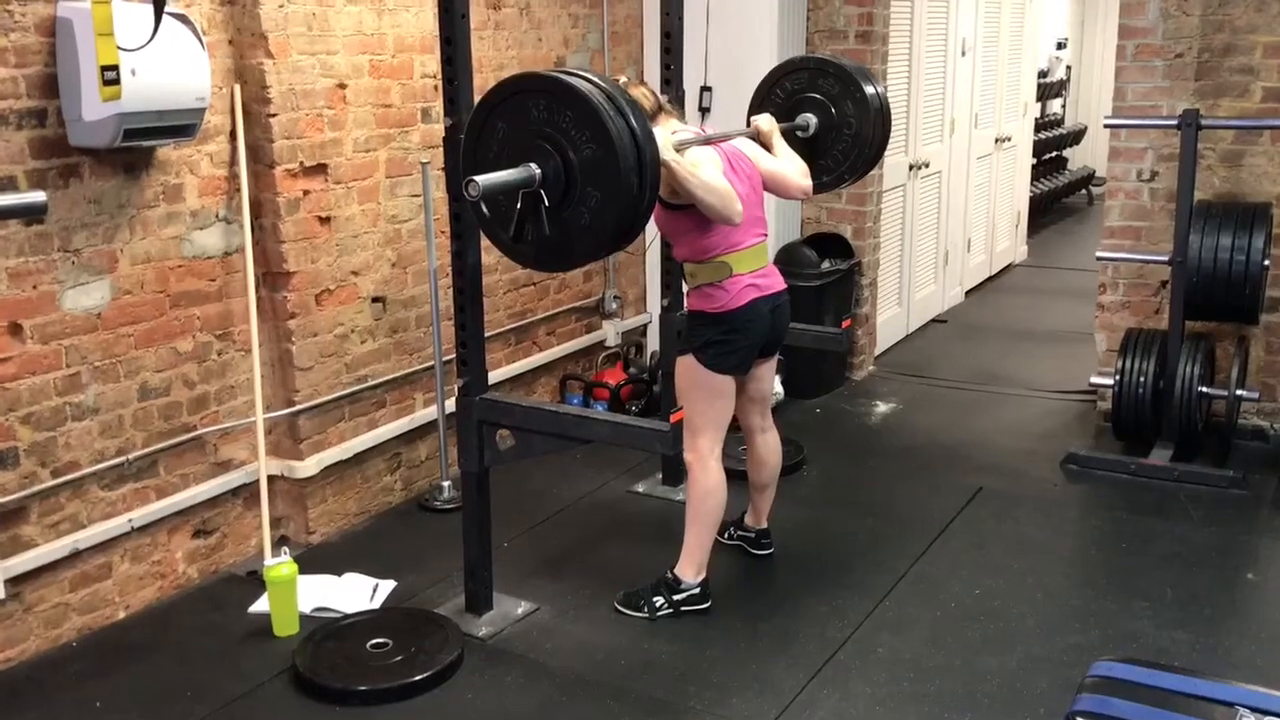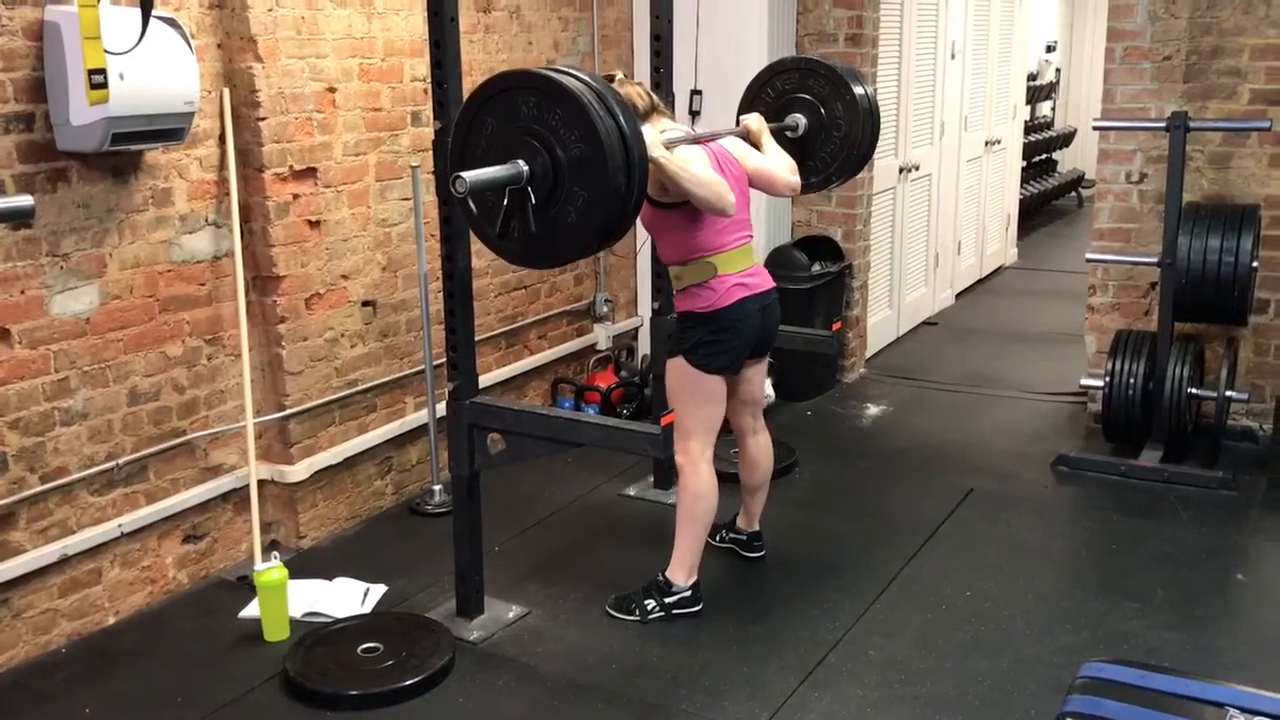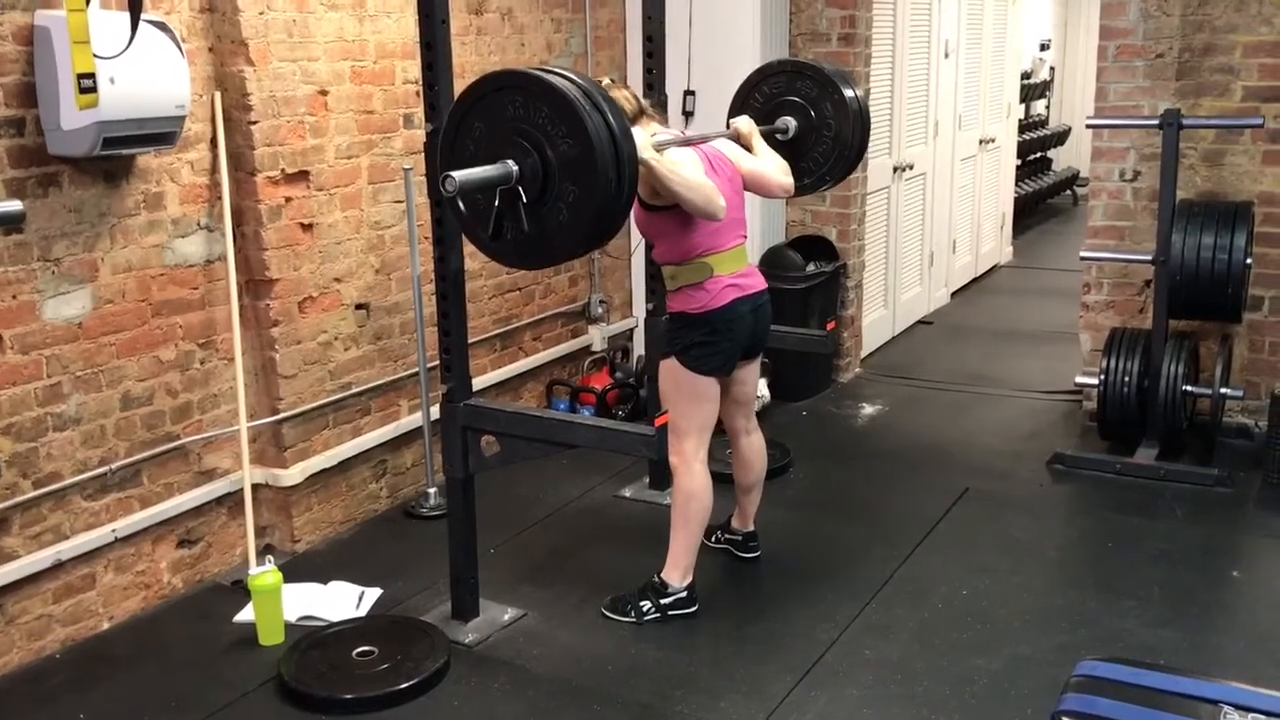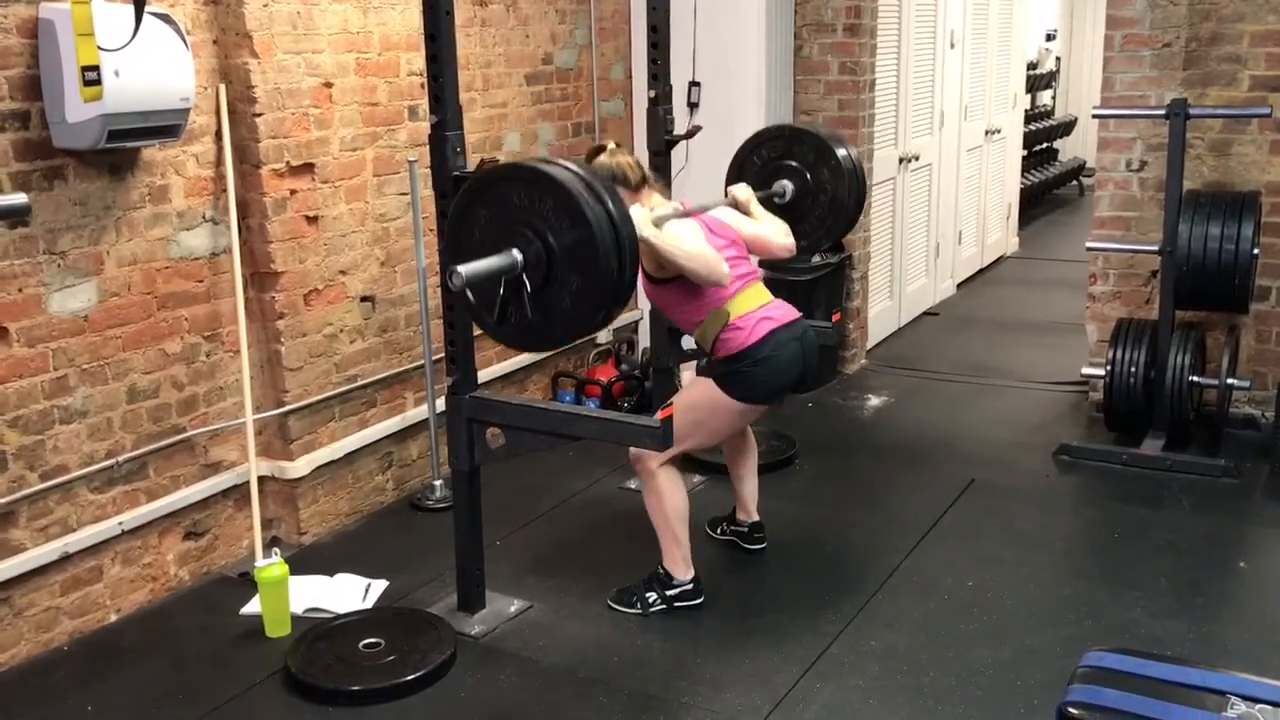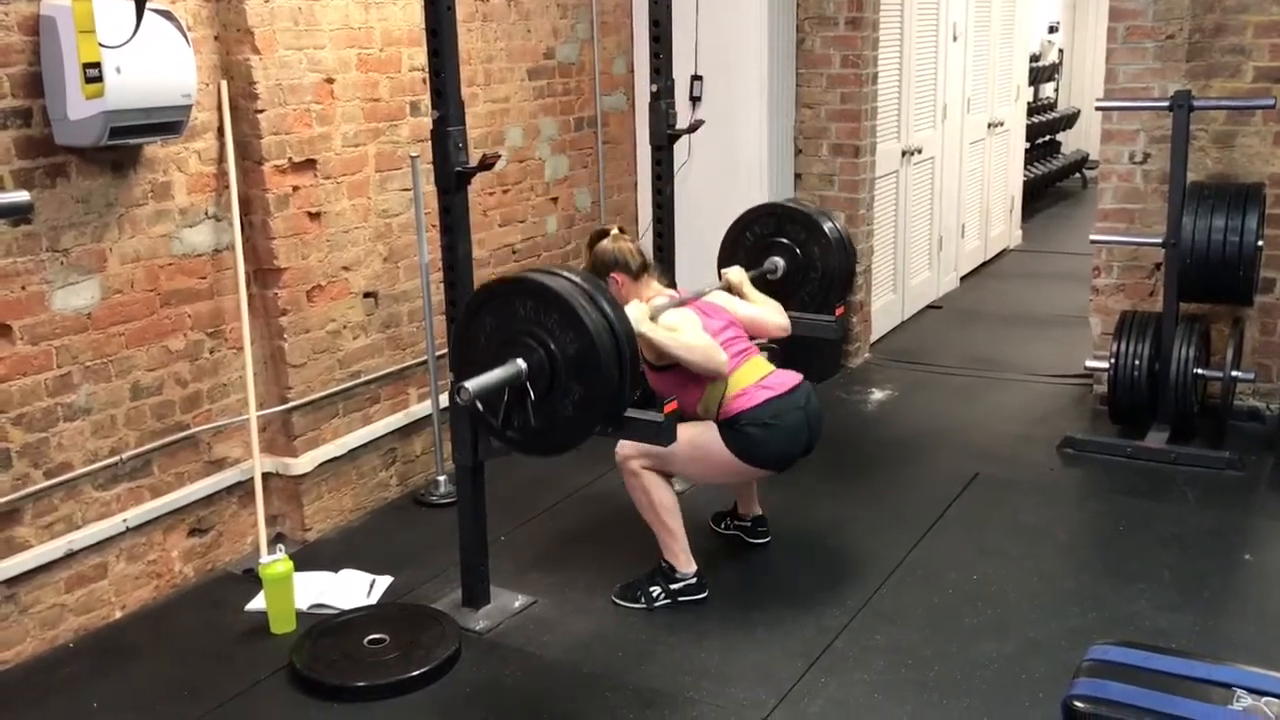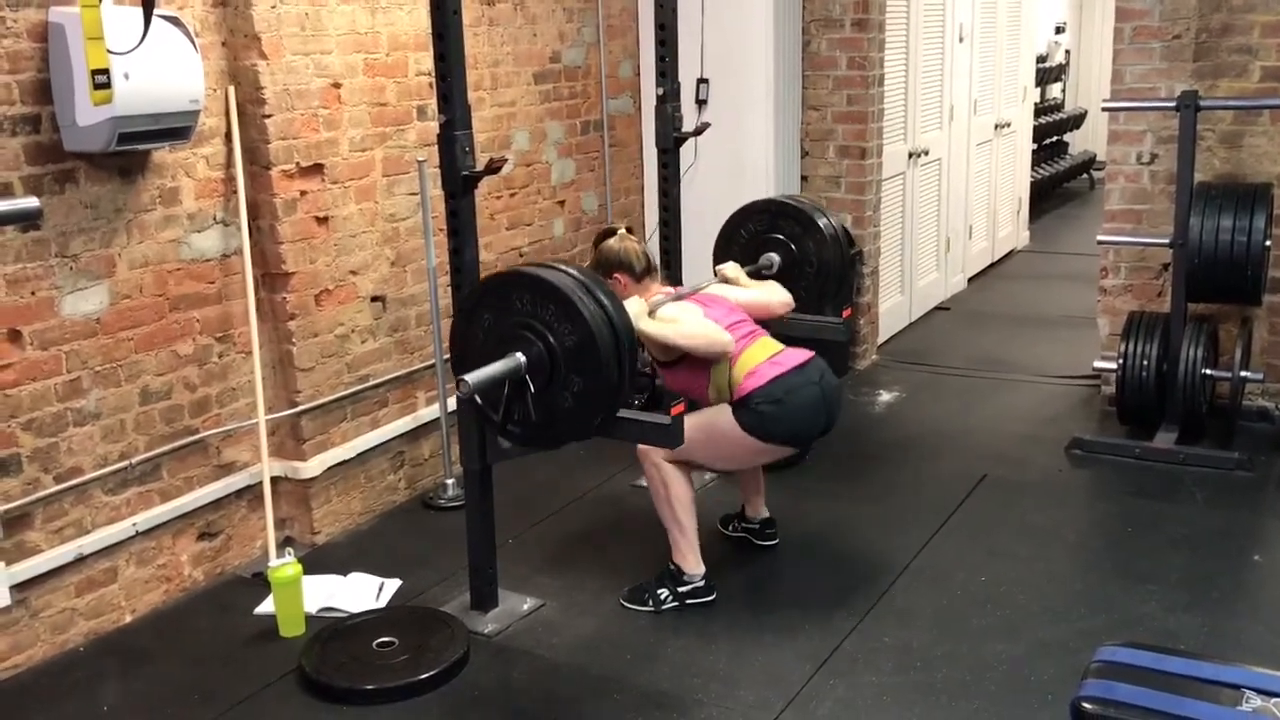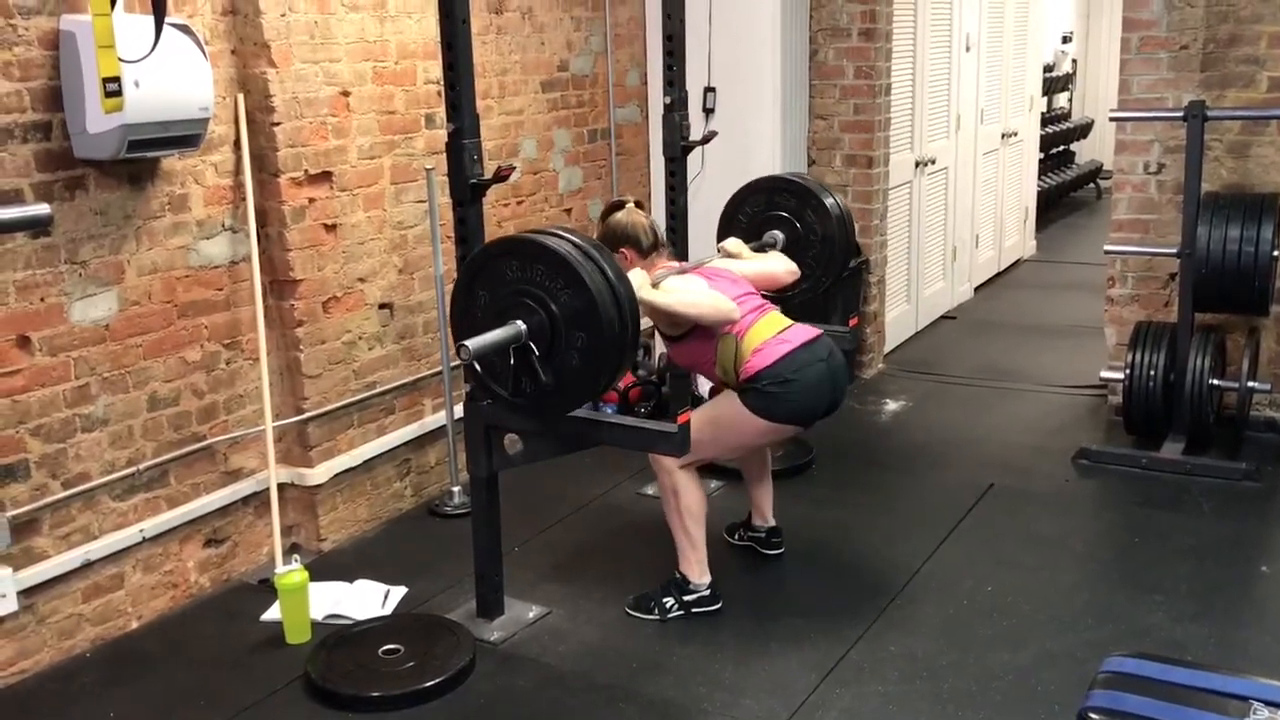
dt=0.7s
person 1, frame 1
left shoulder: (680, 159)
right shoulder: (735, 142)
left elbow: (729, 208)
right elbow: (801, 184)
left wrist: (667, 159)
right wrist: (773, 136)
left hip: (724, 313)
right hip: (771, 299)
left knee: (702, 449)
right knee: (758, 421)
left ankle: (688, 583)
right ankle: (756, 527)
person 1, frame 2
left shoulder: (664, 161)
right shoulder: (722, 143)
left elbow: (723, 201)
right elbow: (789, 181)
left wrist: (656, 154)
right wrist: (761, 135)
left hip: (713, 314)
right hip: (760, 299)
left knee: (693, 452)
right knee: (749, 424)
left ankle: (679, 586)
right ankle: (748, 530)
person 1, frame 3
left shoulder: (659, 162)
right shoulder: (715, 145)
left elbow: (712, 205)
right elbow: (783, 183)
left wrist: (647, 158)
right wrist: (753, 136)
left hip: (706, 315)
right hip: (752, 300)
left knee: (687, 452)
right knee: (742, 424)
left ankle: (674, 587)
right ankle: (743, 530)
person 1, frame 4
left shoulder: (662, 232)
right shoulder: (711, 213)
left elbow: (717, 273)
right elbow: (785, 244)
left wrist: (647, 235)
right wrist: (750, 203)
left hip: (757, 357)
right hip: (794, 338)
left knee: (650, 452)
right knee: (728, 414)
left ankle: (678, 581)
right ankle: (747, 521)
person 1, frame 5
left shoulder: (656, 319)
right shoulder: (705, 298)
left elbow: (716, 362)
right elbow: (780, 325)
left wrist: (642, 329)
right wrist: (743, 286)
left hip: (770, 430)
right hip: (802, 408)
left knee: (634, 455)
right knee: (715, 427)
left ankle: (682, 576)
right ankle: (749, 518)
person 1, frame 6
left shoulder: (659, 315)
right shoulder: (704, 291)
left elbow: (720, 343)
right elbow: (782, 301)
left wrist: (641, 325)
right wrist: (741, 278)
left hip: (786, 406)
right hip: (819, 386)
left knee: (656, 449)
right knee: (730, 422)
left ankle: (689, 578)
right ankle: (757, 519)
person 1, frame 7
left shoulder: (663, 288)
right shoulder: (709, 267)
left elbow: (725, 311)
right elbow: (788, 271)
left wrist: (645, 296)
right wrist: (744, 252)
left hip: (791, 381)
right hip: (825, 362)
left knee: (669, 453)
right knee: (741, 421)
left ankle: (695, 587)
right ankle: (763, 528)
